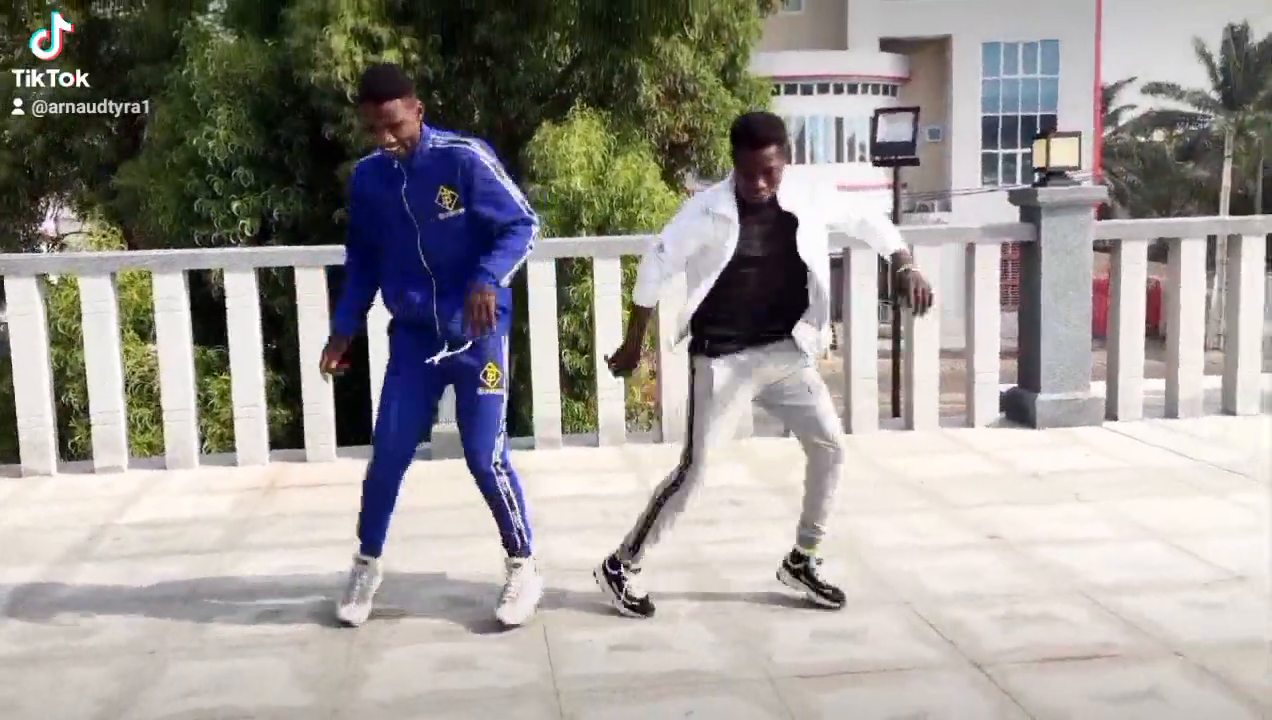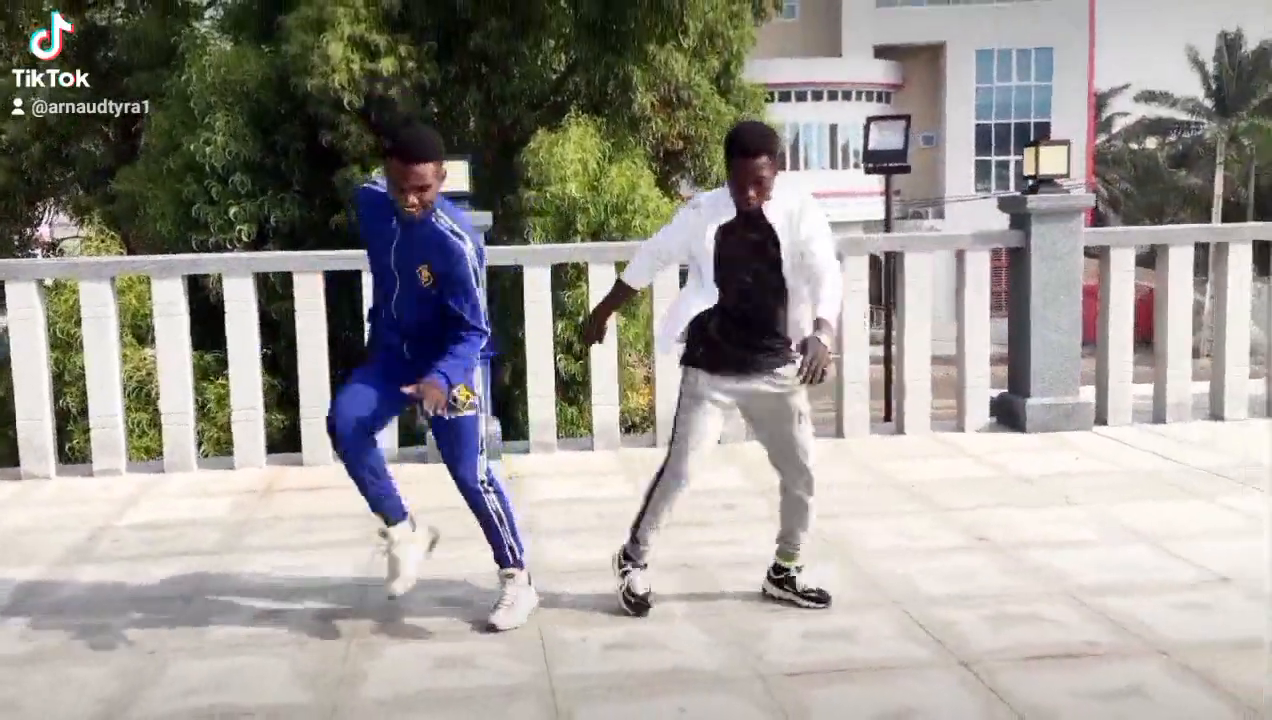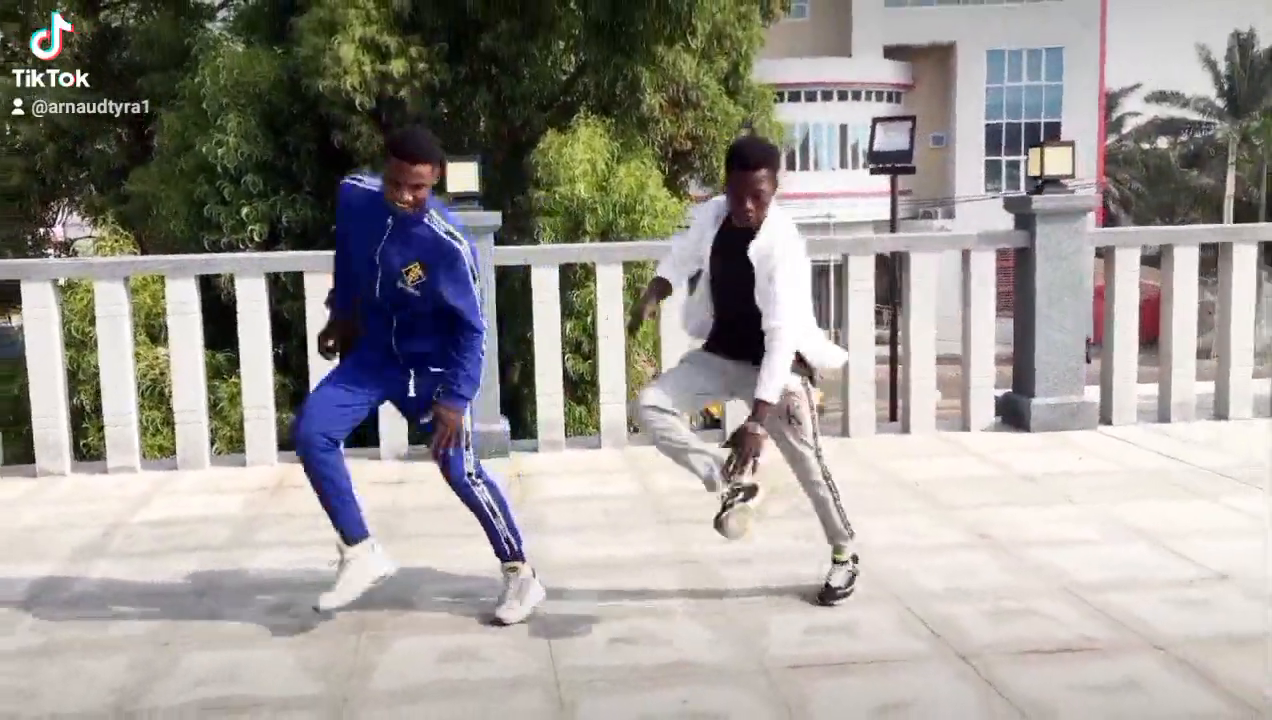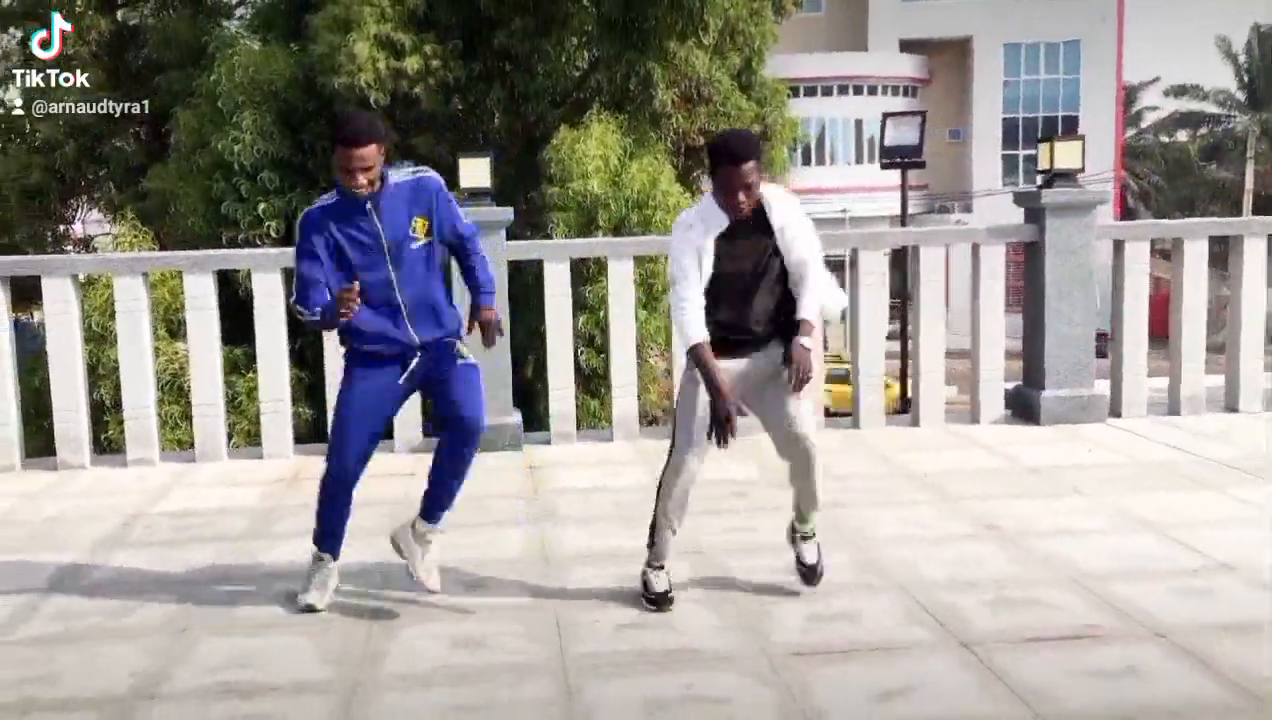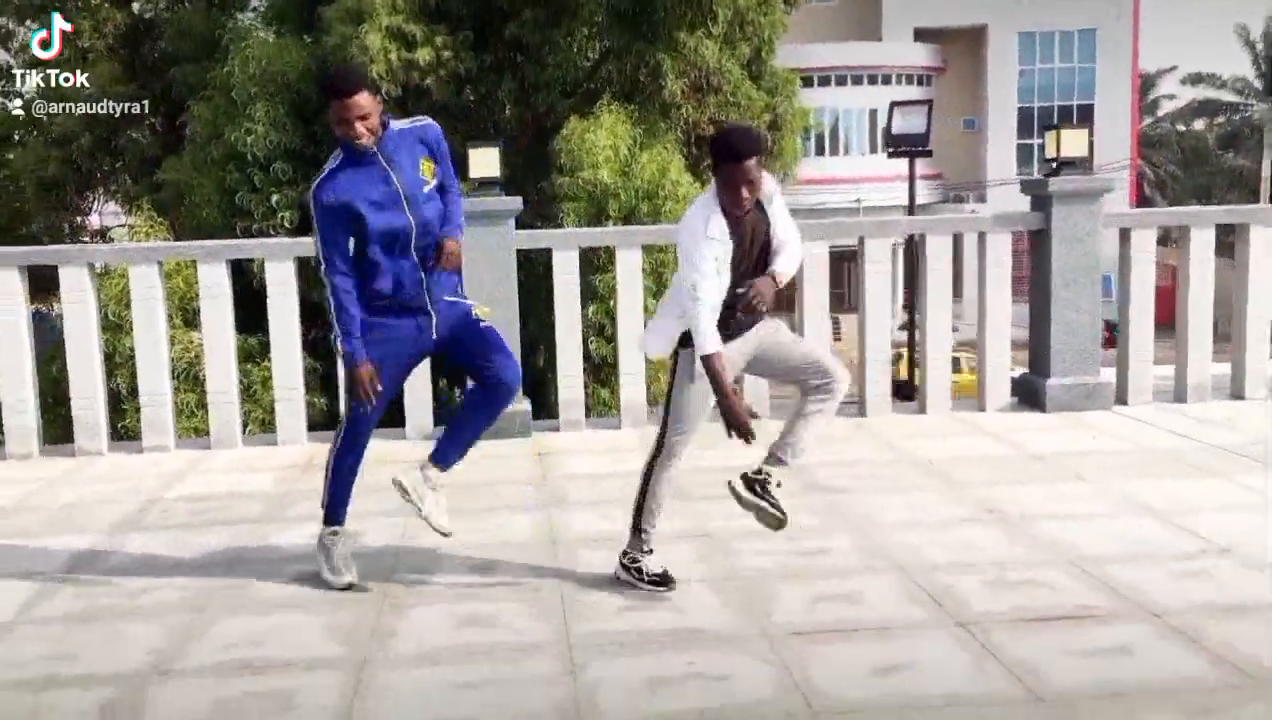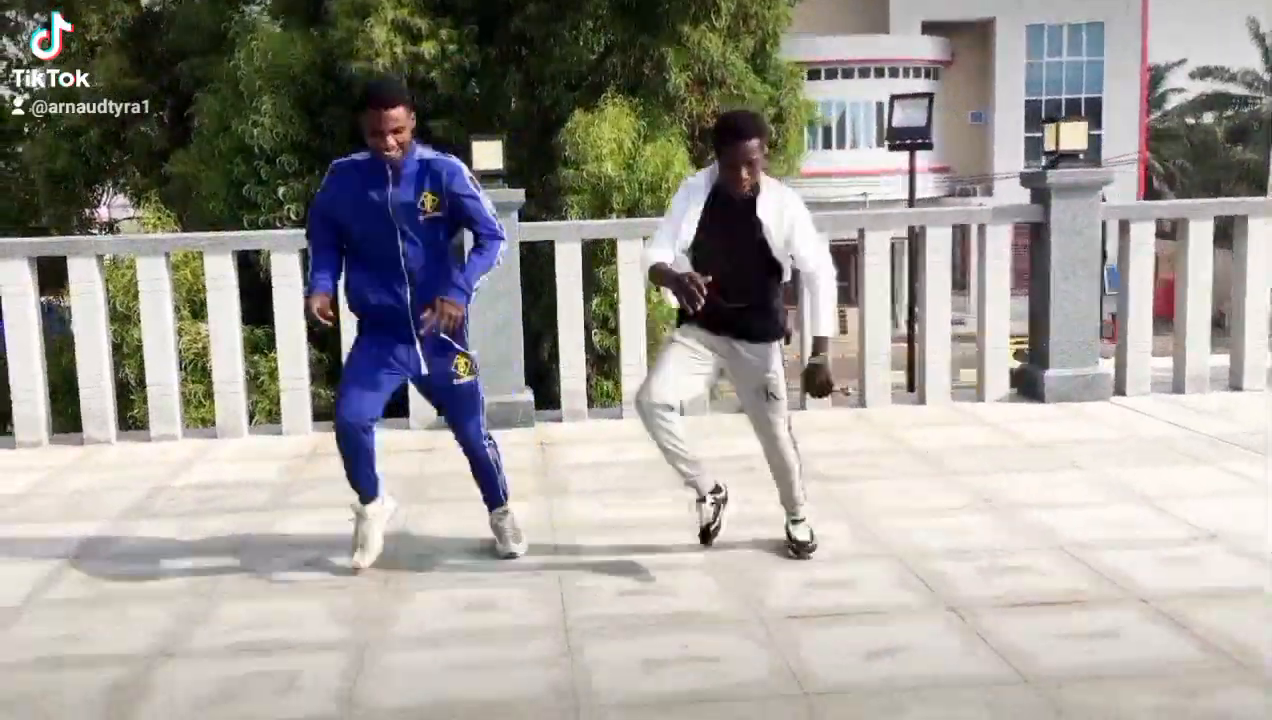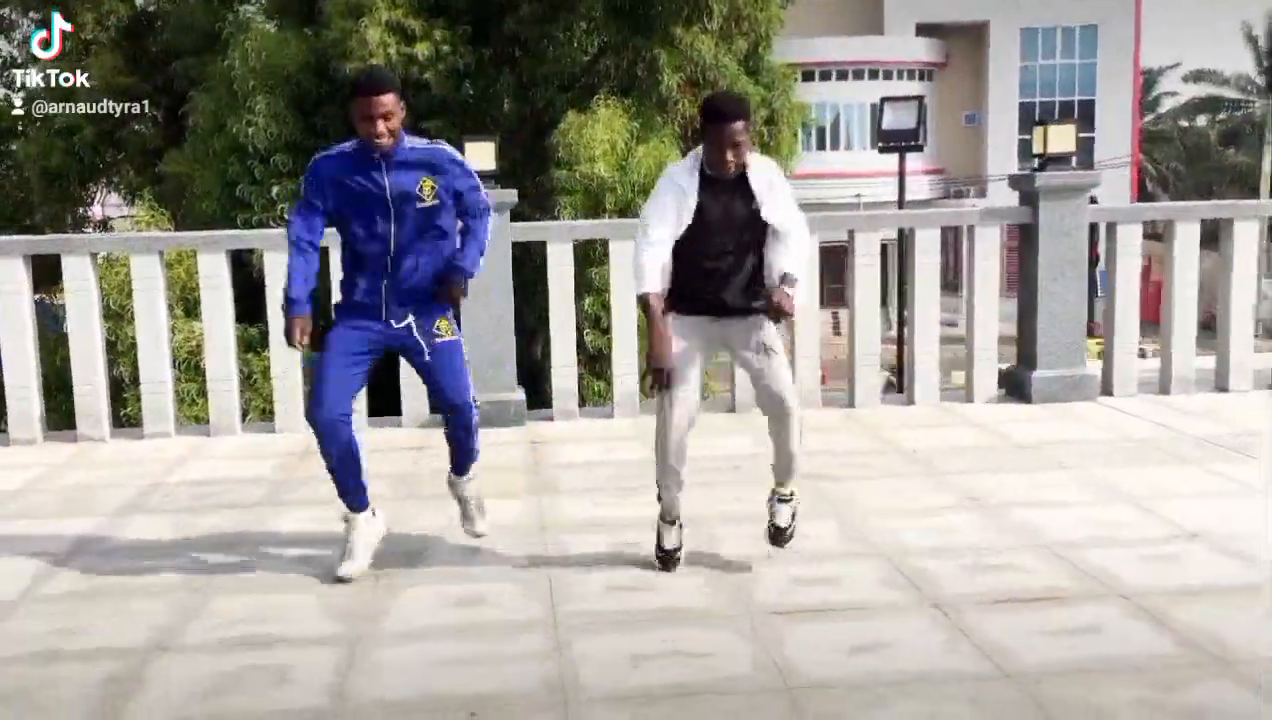
dt=0.2s
person 1, frame 1
left shoulder: (466, 159)
right shoulder: (366, 179)
left elbow: (522, 225)
right elbow: (361, 264)
left wrist: (492, 275)
right wrist: (343, 329)
left hip: (477, 332)
right hip: (413, 335)
left knee: (487, 458)
right knee: (388, 452)
left ankle: (524, 569)
right ankle: (367, 565)
person 1, frame 2
left shoulder: (455, 240)
right shoulder: (370, 198)
left elbow: (473, 332)
left wrist: (441, 379)
left hip: (450, 359)
right hip: (393, 352)
left knee: (471, 475)
right knee: (345, 419)
left ankle: (516, 579)
right ankle: (403, 531)
person 1, frame 3
left shoulder: (447, 242)
right shoulder: (353, 194)
left elbow: (470, 324)
left wrist: (458, 400)
right wrist: (342, 313)
left hip: (435, 362)
right hip: (371, 354)
left knee: (463, 473)
right knee: (310, 432)
left ankle: (520, 575)
right ankle: (361, 553)
person 1, frame 4
left shoulder: (425, 186)
right shoulder: (318, 223)
left elbow: (464, 238)
right elbow: (307, 298)
left wrist: (484, 299)
right wrist: (333, 311)
left hip: (440, 341)
right hip: (375, 353)
left knee: (467, 421)
right knee: (344, 464)
left ankle: (422, 531)
right ankle: (324, 564)
person 1, frame 5
left shoulder: (423, 134)
right shoulder: (330, 188)
right elbow: (335, 275)
left wrist: (451, 234)
right wrist: (352, 356)
left hip: (446, 302)
right hip: (387, 320)
left knee: (505, 376)
right knee: (356, 427)
left ankle: (430, 474)
right ankle: (333, 535)
person 1, frame 6
left shoulder: (446, 172)
right shoulder: (344, 177)
left elbow: (492, 239)
right elbow: (323, 245)
left wrist: (461, 294)
right wrist: (319, 285)
left hip: (441, 334)
right hip: (381, 334)
left knee: (473, 437)
right knee: (352, 424)
left ankle: (500, 515)
right ankle: (371, 506)
person 1, frame 7
left shoulder: (439, 158)
right shoulder: (328, 169)
left elbow: (478, 211)
right elbow: (303, 238)
left wrist: (463, 269)
right wrist: (297, 306)
left hip: (425, 305)
right hip: (360, 315)
left knee: (458, 403)
right knee: (327, 415)
left ankle: (462, 480)
right ankle: (362, 519)
person 2, frame 1
left shoulder: (806, 199)
right shoulder: (706, 210)
left elbow: (868, 221)
right elbow: (656, 271)
left wrist: (909, 267)
right wrist: (632, 343)
left hip: (784, 349)
right hip: (724, 354)
left knee: (830, 444)
right knee: (697, 469)
left ankle: (802, 560)
right ankle: (622, 566)
person 2, frame 2
left shoulder: (801, 214)
right shoulder: (705, 211)
left elbow: (826, 277)
right elbow: (652, 257)
left wrist: (822, 333)
right wrist: (605, 310)
left hip: (772, 363)
right hip: (710, 362)
left knee: (801, 471)
right knee: (680, 469)
left ankle: (784, 570)
right ankle: (634, 559)
person 2, frame 3
left shoulder: (782, 243)
right shoulder: (713, 217)
left elbow: (784, 334)
right elbow: (678, 260)
left wrist: (758, 420)
right wrist: (648, 299)
left hip: (778, 362)
right hip: (722, 354)
left knee: (807, 464)
right knee: (650, 405)
left ankle: (844, 556)
right ankle: (732, 486)
person 2, frame 4
left shoulder: (782, 208)
right shoulder: (693, 226)
left elbow: (812, 271)
right elbow: (686, 308)
left wrist: (805, 339)
right wrist: (713, 384)
left hip: (771, 349)
right hip: (716, 353)
left knee: (802, 444)
right knee: (686, 458)
left ankle: (804, 531)
right ankle: (656, 564)
person 2, frame 5
left shoulder: (767, 194)
right shoulder: (701, 227)
left elbow: (789, 246)
right elbow: (699, 318)
left wrist: (772, 279)
right wrist: (727, 397)
left hip: (754, 325)
right hip: (705, 338)
left knee: (832, 378)
right knee: (673, 443)
left ankle: (764, 477)
right ankle: (637, 551)
person 2, frame 6
left shoulder: (782, 203)
right shoulder: (694, 192)
left elbow: (819, 271)
right elbow: (655, 254)
left wrist: (820, 354)
right wrist: (676, 279)
left hip: (759, 336)
right hip: (701, 328)
left knee: (776, 435)
right knee: (653, 401)
left ankle: (797, 518)
right ankle: (705, 491)
person 2, frame 7
left shoulder: (766, 175)
right shoulder: (676, 181)
left elbow: (795, 233)
right elbow: (649, 256)
left wrist: (787, 284)
right wrist: (658, 335)
left hip: (749, 308)
right hip: (688, 315)
left knee: (782, 403)
right knee: (674, 422)
left ankle: (783, 492)
right ankle: (670, 519)
